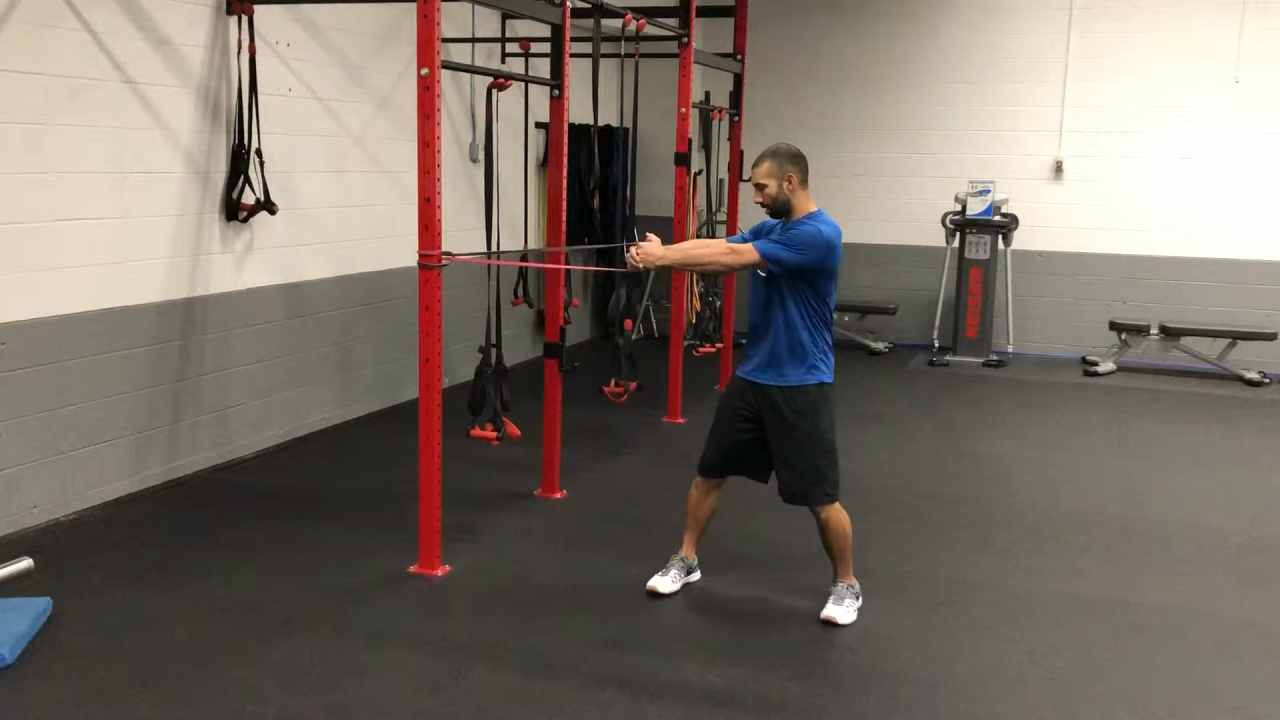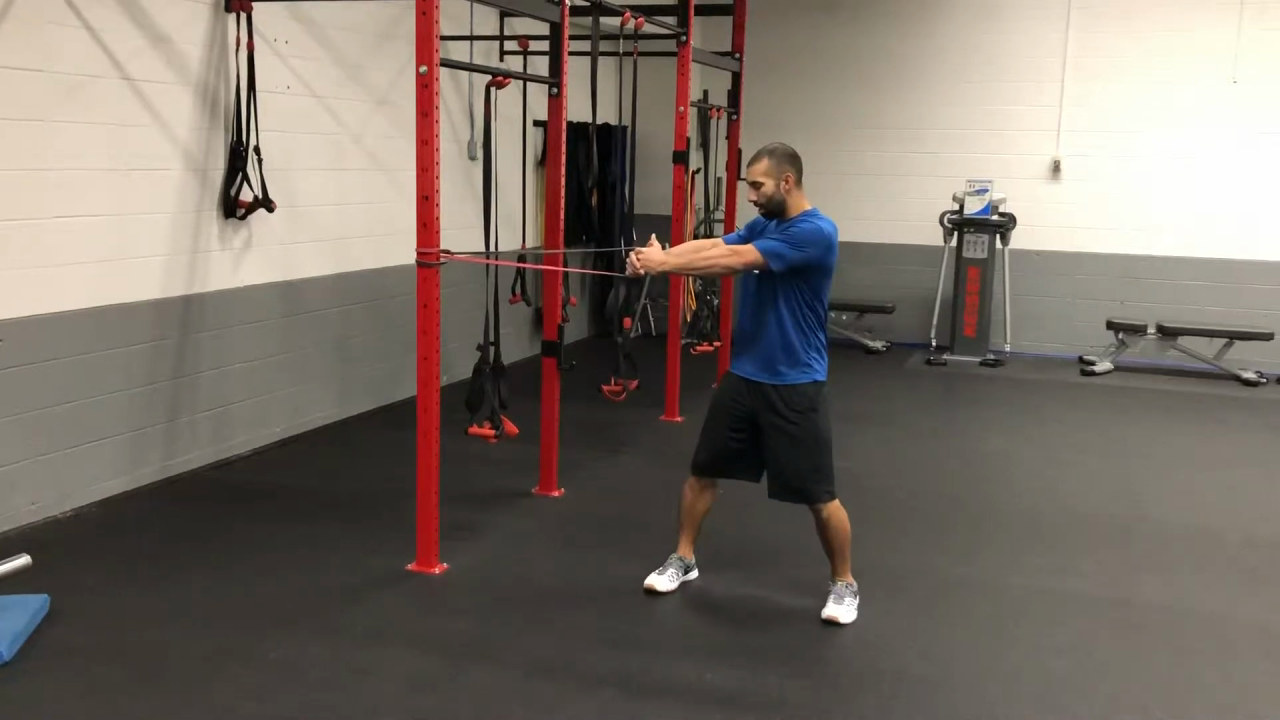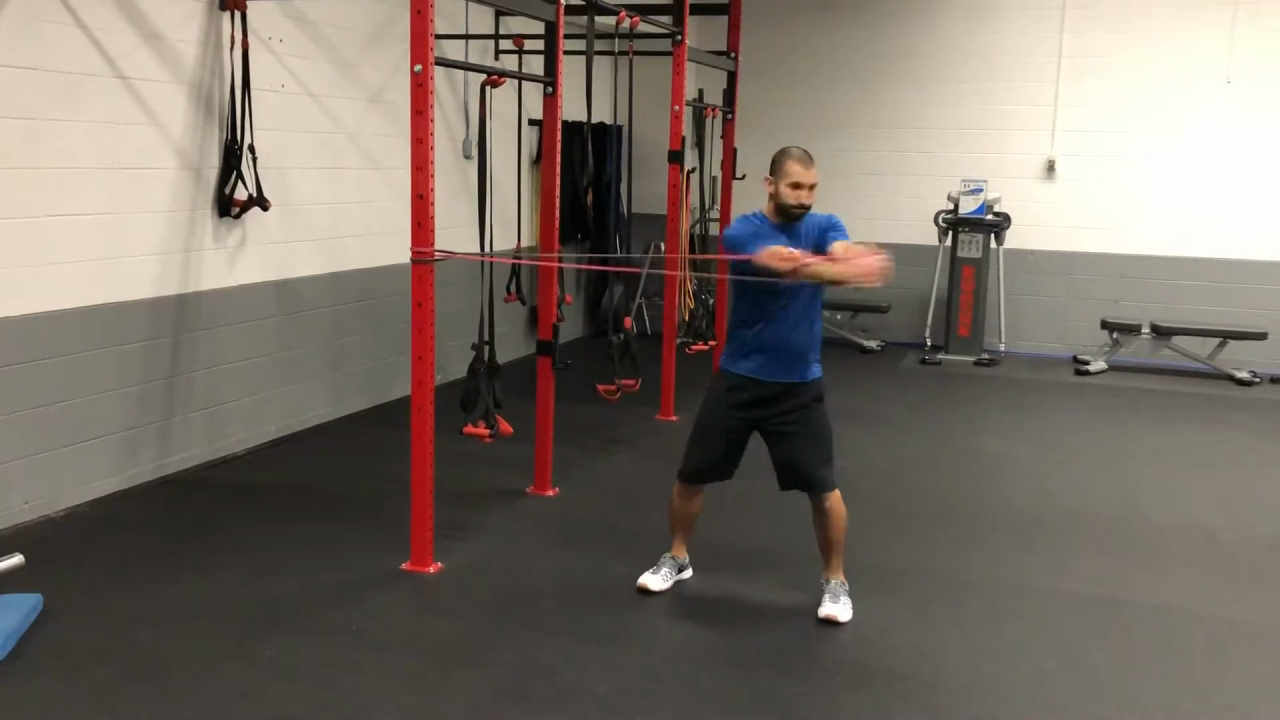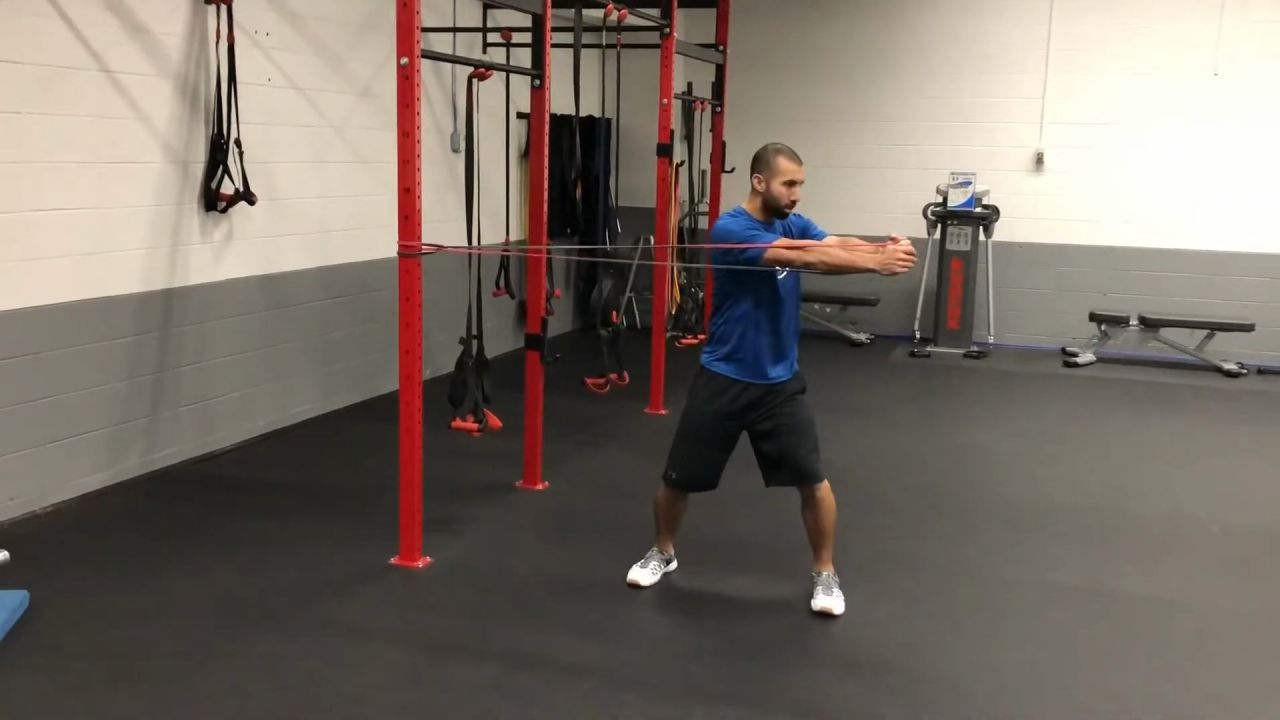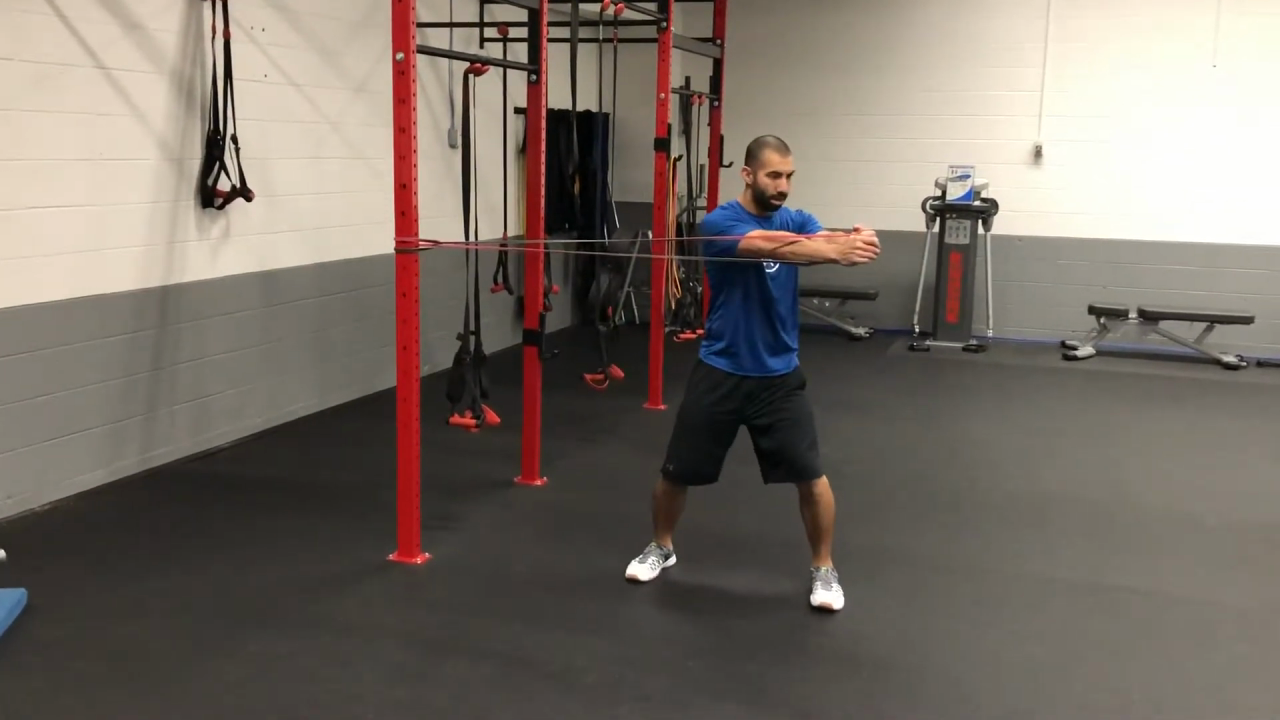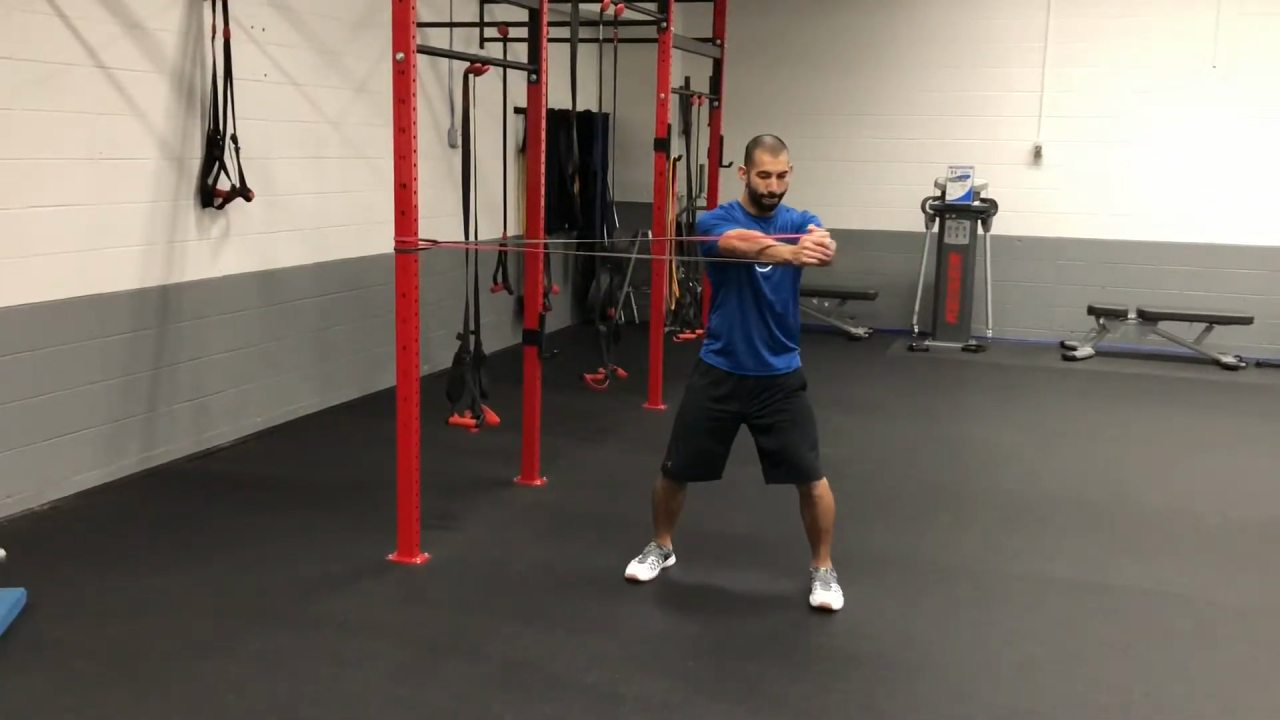
dt=0.7s
person 1, frame 1
left shoulder: (818, 235)
right shoulder: (771, 228)
left elbow: (734, 258)
right elbow: (719, 244)
left wrist: (663, 258)
right wrist: (662, 250)
left hip: (800, 386)
right hip: (751, 376)
left knee: (820, 499)
right knee: (709, 473)
left ankle: (846, 584)
right ankle: (686, 560)
person 1, frame 2
left shoulder: (815, 232)
right shoulder: (762, 225)
left elbow: (735, 260)
right elbow: (711, 245)
left wrist: (664, 264)
right wrist: (659, 254)
left hip: (795, 386)
right hip: (742, 376)
left knee: (819, 497)
right knee: (702, 472)
left ankle: (844, 583)
right ankle: (682, 559)
person 1, frame 3
left shoulder: (825, 226)
right shoulder: (744, 231)
left elbow: (843, 254)
right elbow: (782, 262)
left wrist: (862, 261)
right wrist: (846, 272)
left hip: (798, 383)
right hip: (739, 378)
left knee: (823, 489)
right knee: (692, 475)
left ankle: (835, 581)
right ankle: (676, 558)
person 1, frame 4
left shoulder: (795, 224)
right shoulder: (731, 230)
left elbow: (837, 245)
right elbow: (802, 258)
left wrist: (883, 248)
right wrist: (876, 263)
left hip: (781, 381)
right hip: (724, 379)
left knee: (813, 481)
right knee: (678, 479)
left ankle: (824, 573)
right ankle: (662, 552)
person 1, frame 5
left shoulder: (796, 219)
right shoulder: (721, 223)
left elbow: (820, 241)
right elbow: (773, 248)
left wrist: (852, 241)
right wrist: (838, 252)
left hip: (779, 375)
right hip: (721, 372)
left knee: (811, 477)
right knee: (677, 473)
left ankle: (823, 569)
right ankle: (661, 547)
person 1, frame 6
left shoulder: (800, 221)
right shoulder: (716, 222)
left elbow: (822, 247)
right elbow: (747, 244)
left wrist: (819, 245)
right wrist: (790, 251)
left hip: (780, 375)
right hip: (719, 371)
left knee: (811, 478)
right knee: (675, 471)
left ankle: (822, 568)
right ankle: (660, 547)
